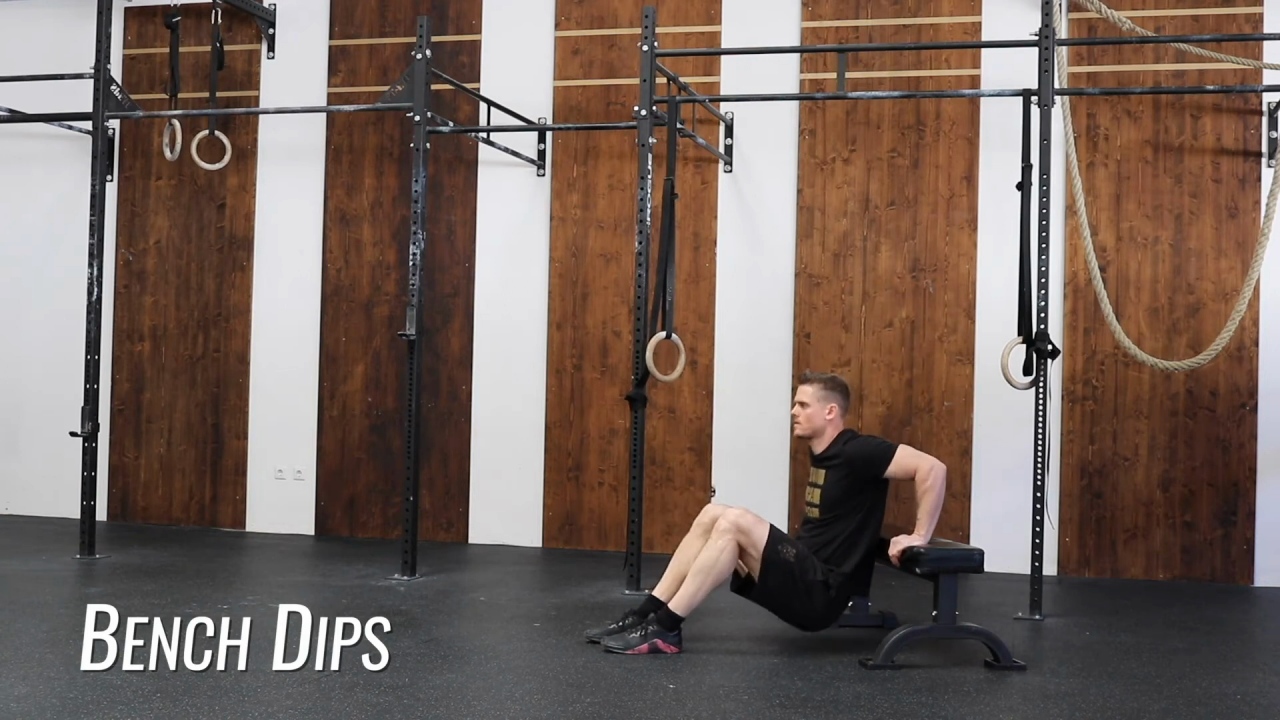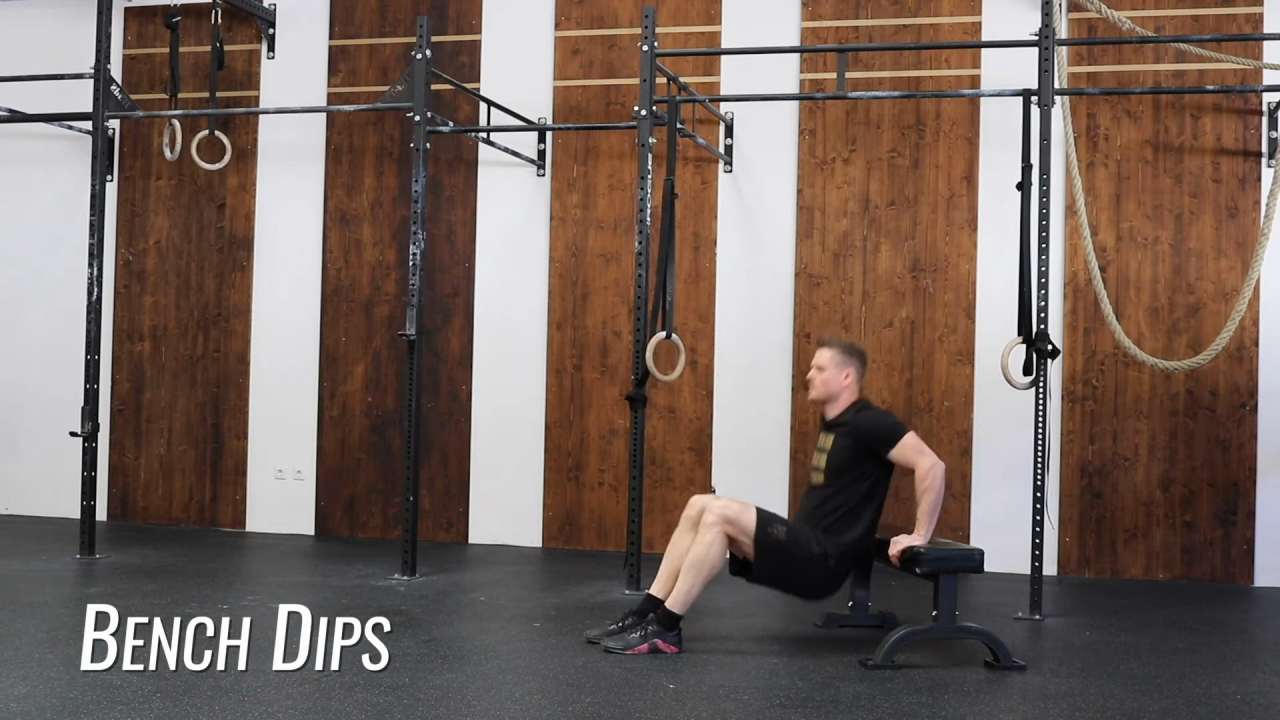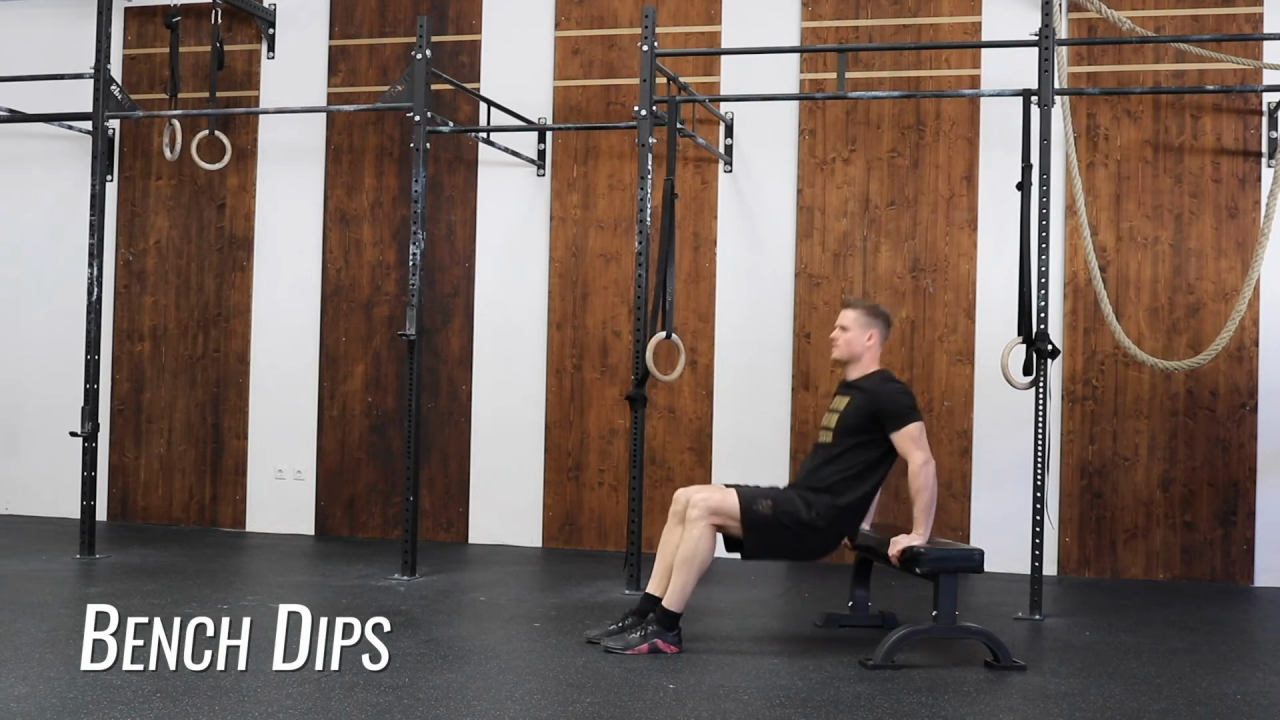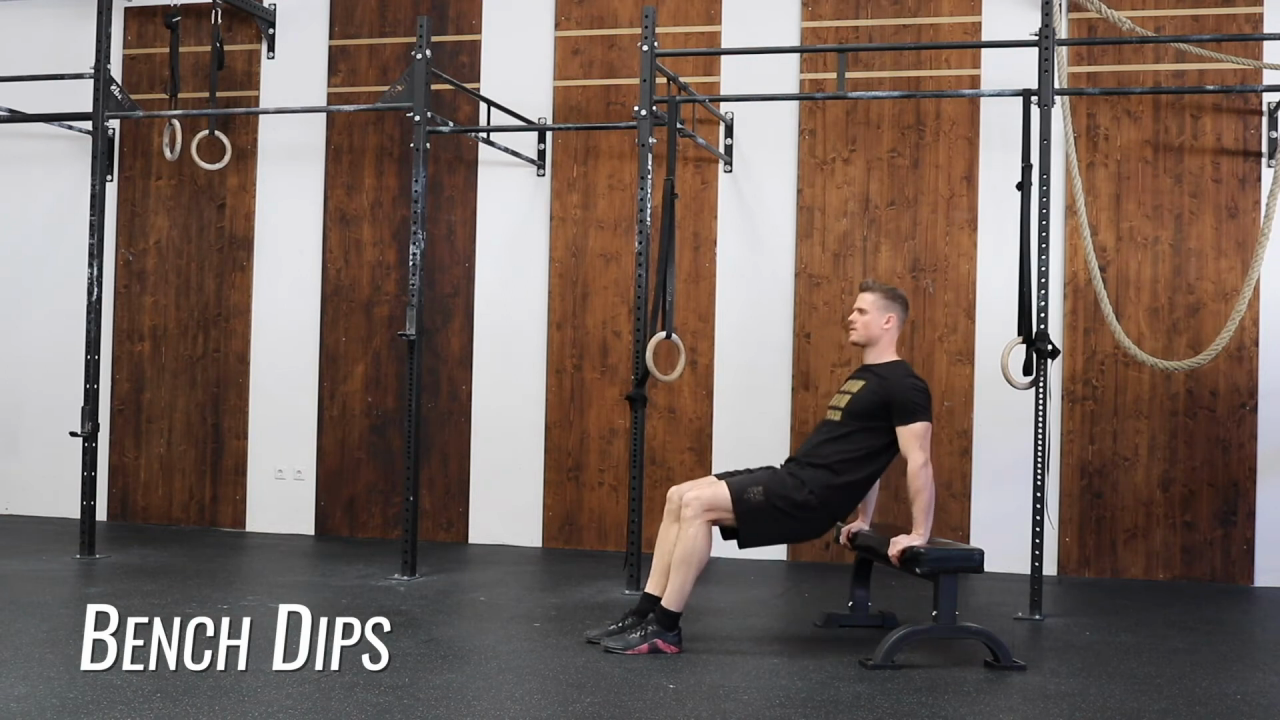
dt=0.2s
person 1, frame 1
left shoulder: (856, 451)
right shoulder: (823, 450)
left elbow: (932, 468)
left wrist: (918, 538)
left hip: (821, 589)
right hip: (805, 571)
left knee: (733, 521)
right knee: (712, 516)
left ankle: (665, 628)
right ankle: (646, 614)
person 1, frame 2
left shoulder: (866, 423)
right shoulder: (833, 421)
left elbow: (930, 466)
left wrist: (918, 536)
right wrist: (857, 540)
left hip: (822, 557)
right hip: (807, 542)
left knee: (717, 514)
right knee: (699, 508)
left ankle: (665, 627)
right ankle: (646, 614)
person 1, frame 3
left shoulder: (885, 392)
right shoulder: (850, 388)
left elbow: (921, 460)
left wrist: (918, 535)
right wrist: (860, 520)
left hip: (817, 516)
right hip: (799, 503)
left knee: (702, 506)
right knee: (684, 500)
left ankle: (664, 628)
right ankle: (646, 613)
person 1, frame 4
left shoulder: (902, 385)
right shoulder: (865, 375)
left elbow: (919, 460)
left wrist: (918, 535)
right wrist: (864, 521)
left hip: (812, 495)
right hip: (793, 479)
left knee: (695, 504)
right knee: (679, 498)
left ankle: (664, 629)
right ankle: (645, 613)
